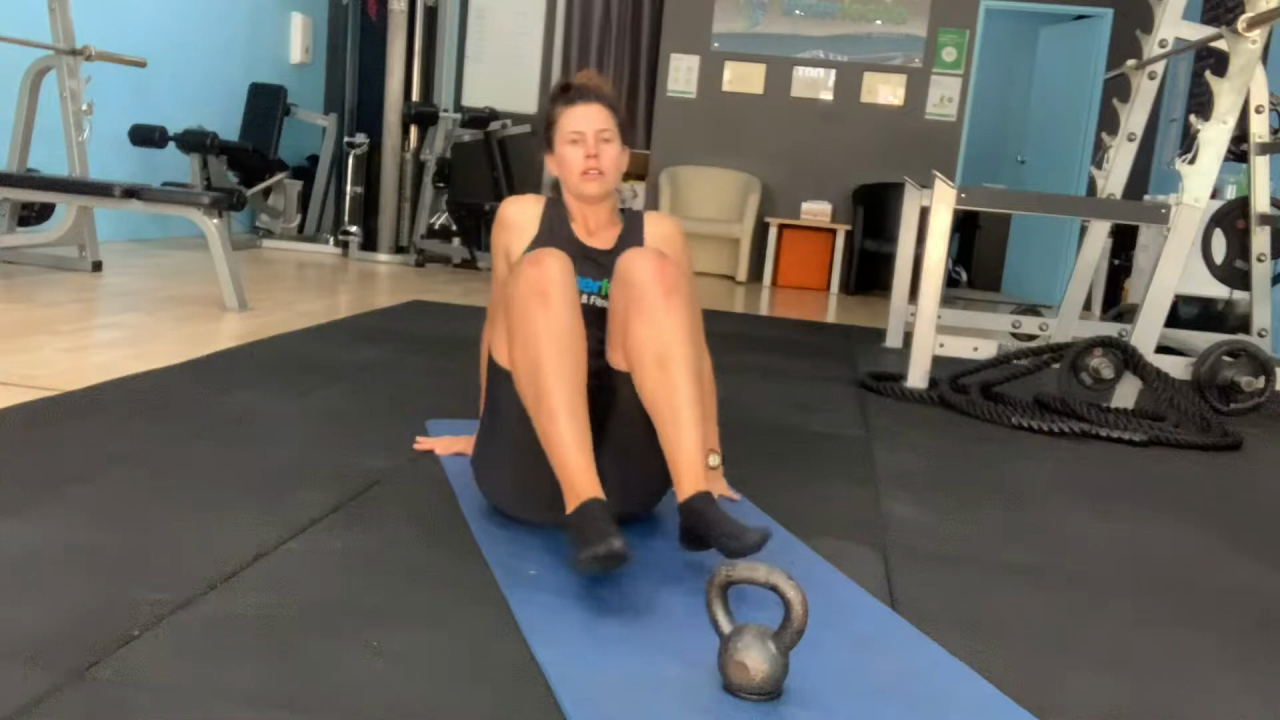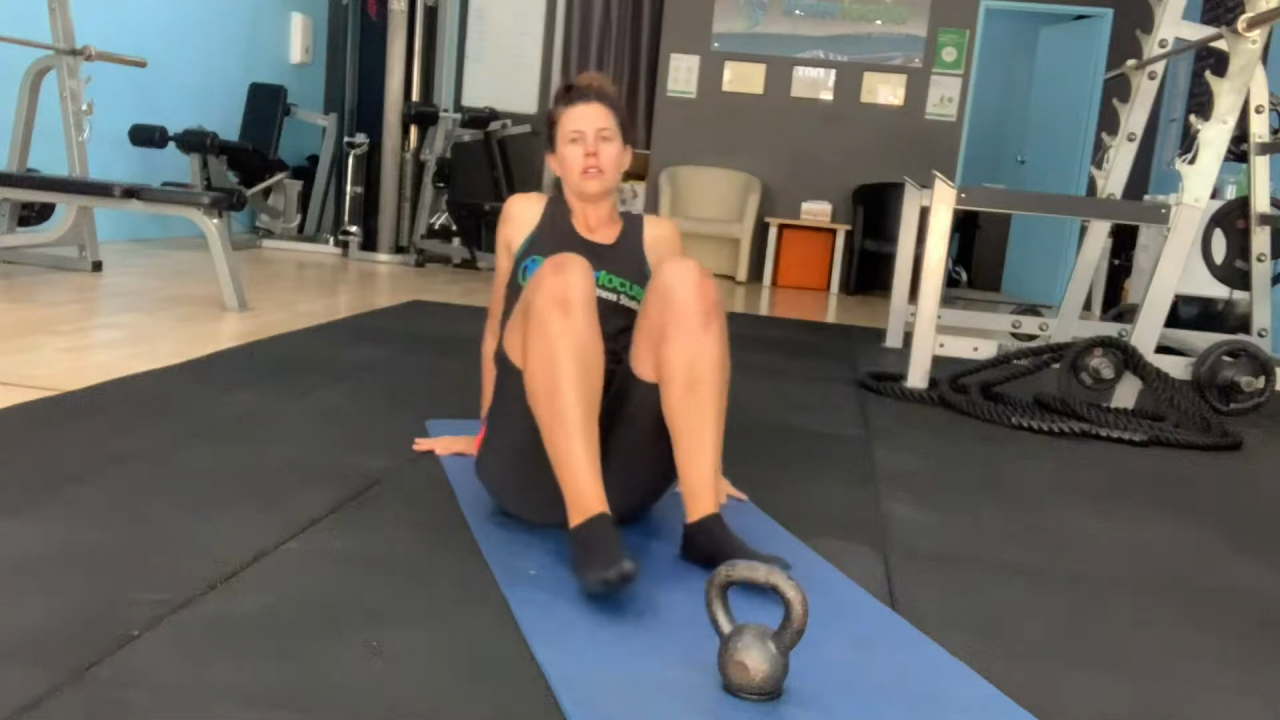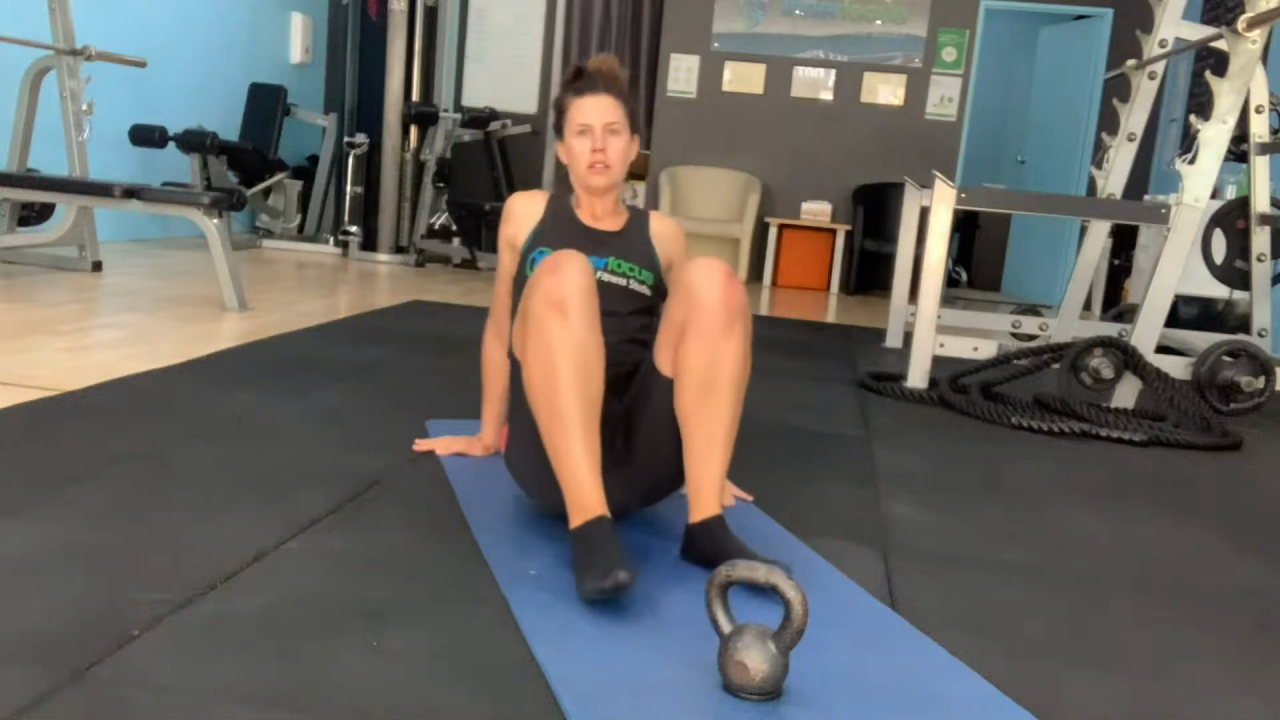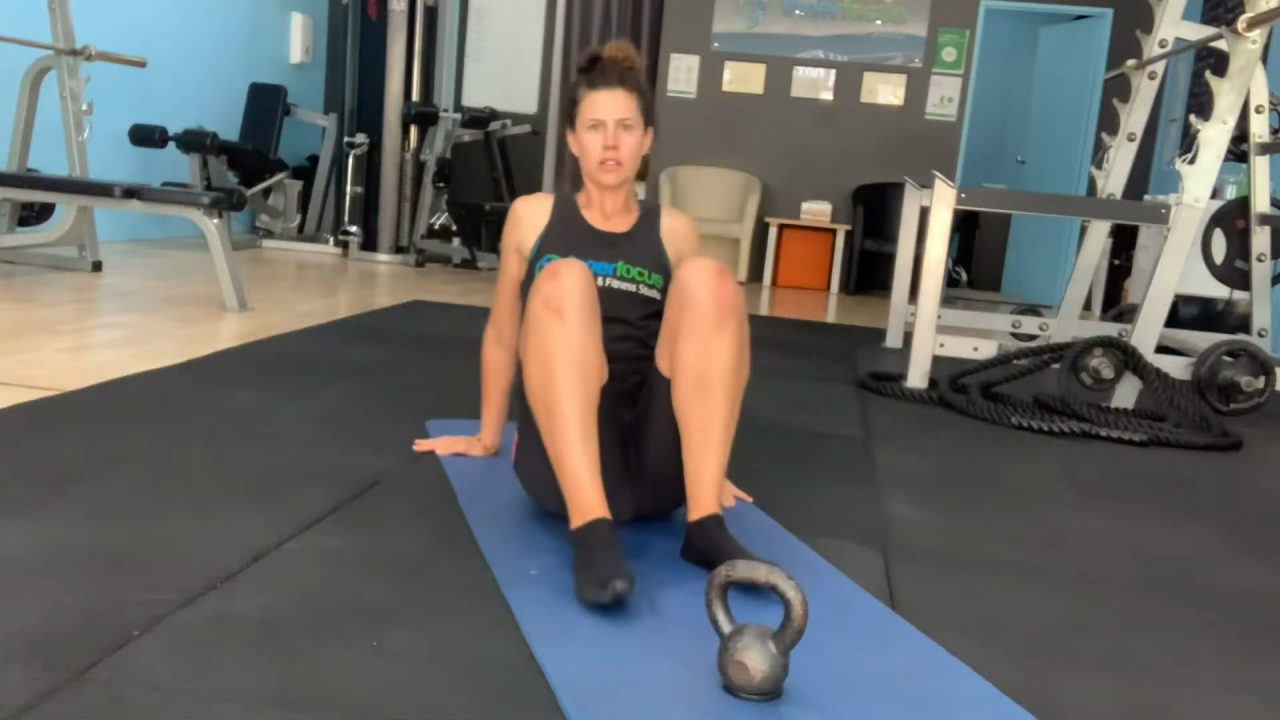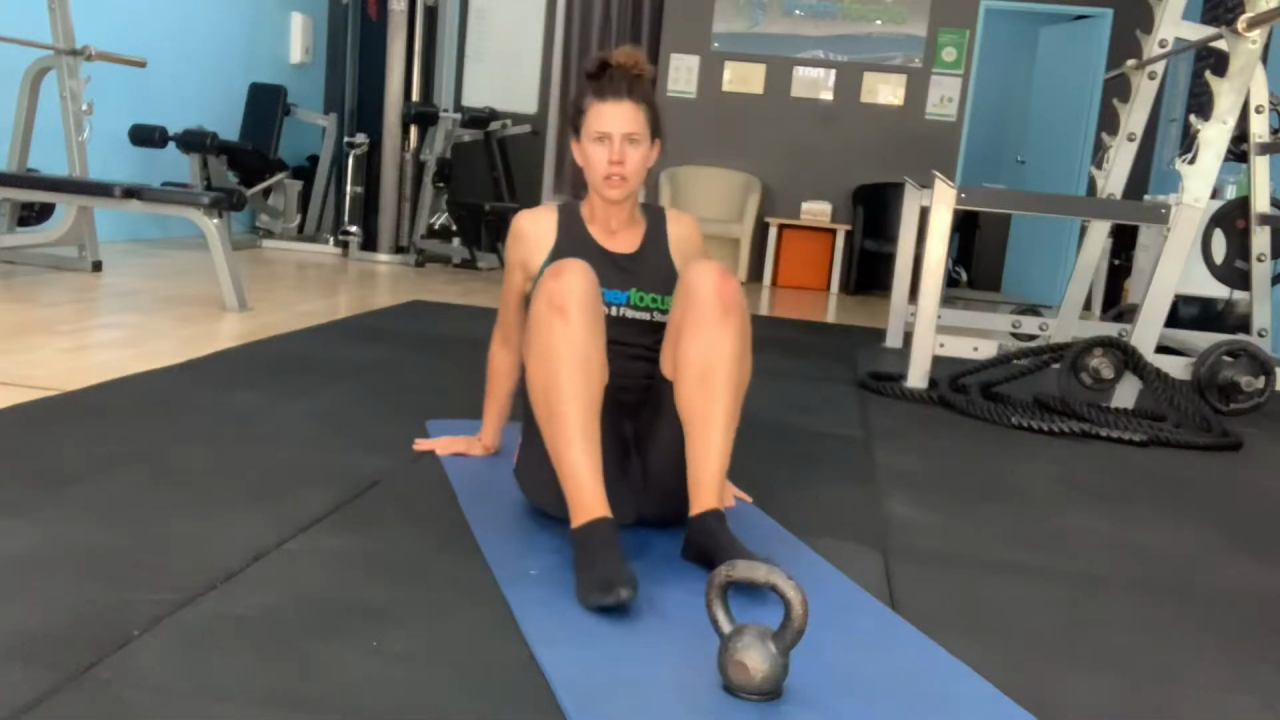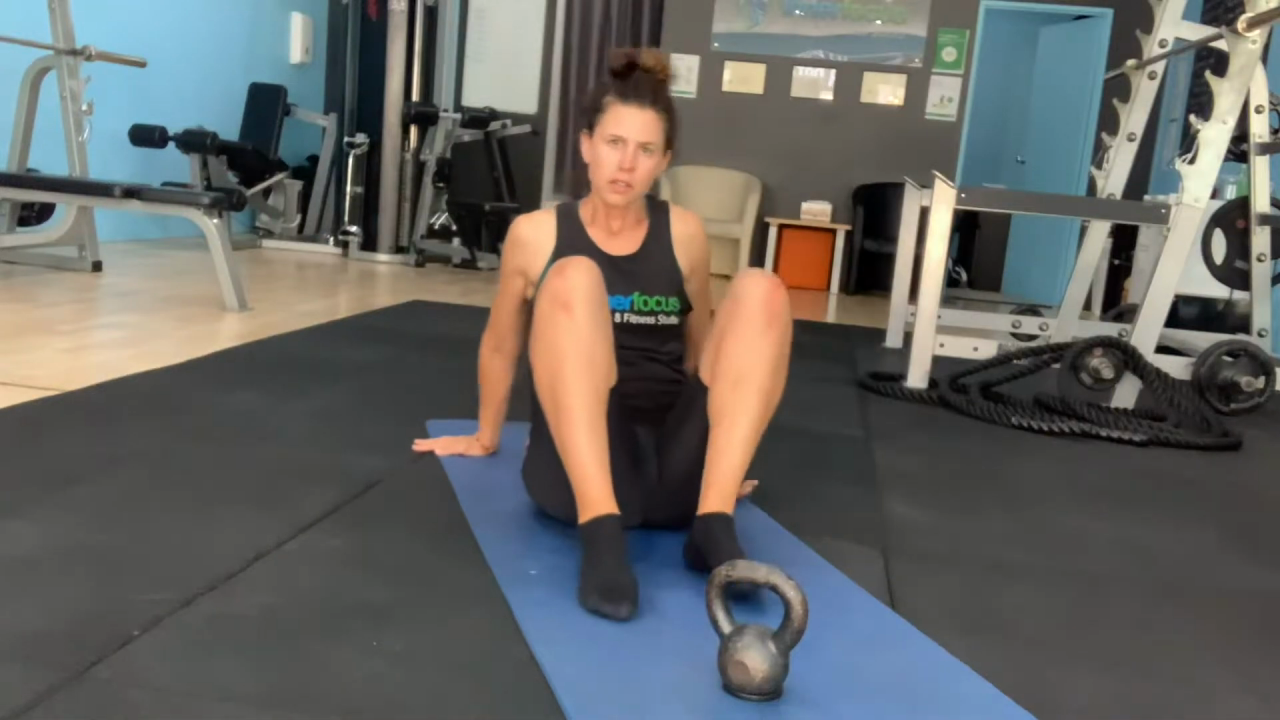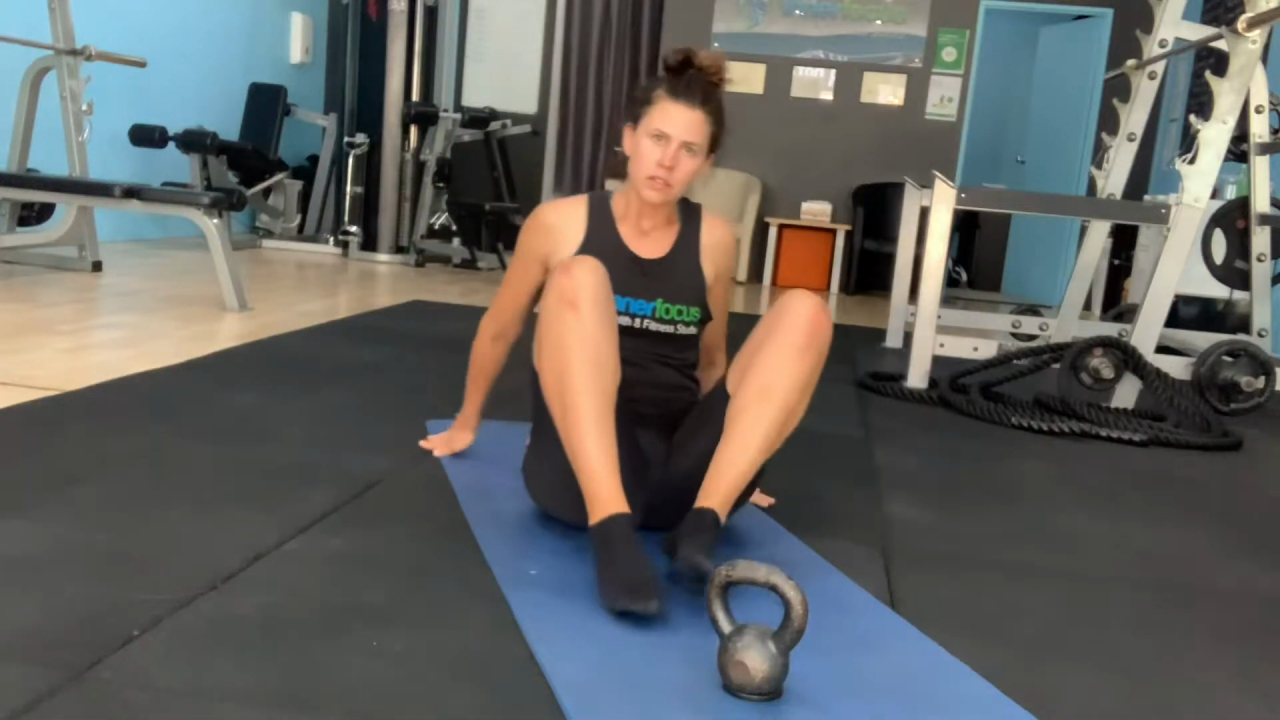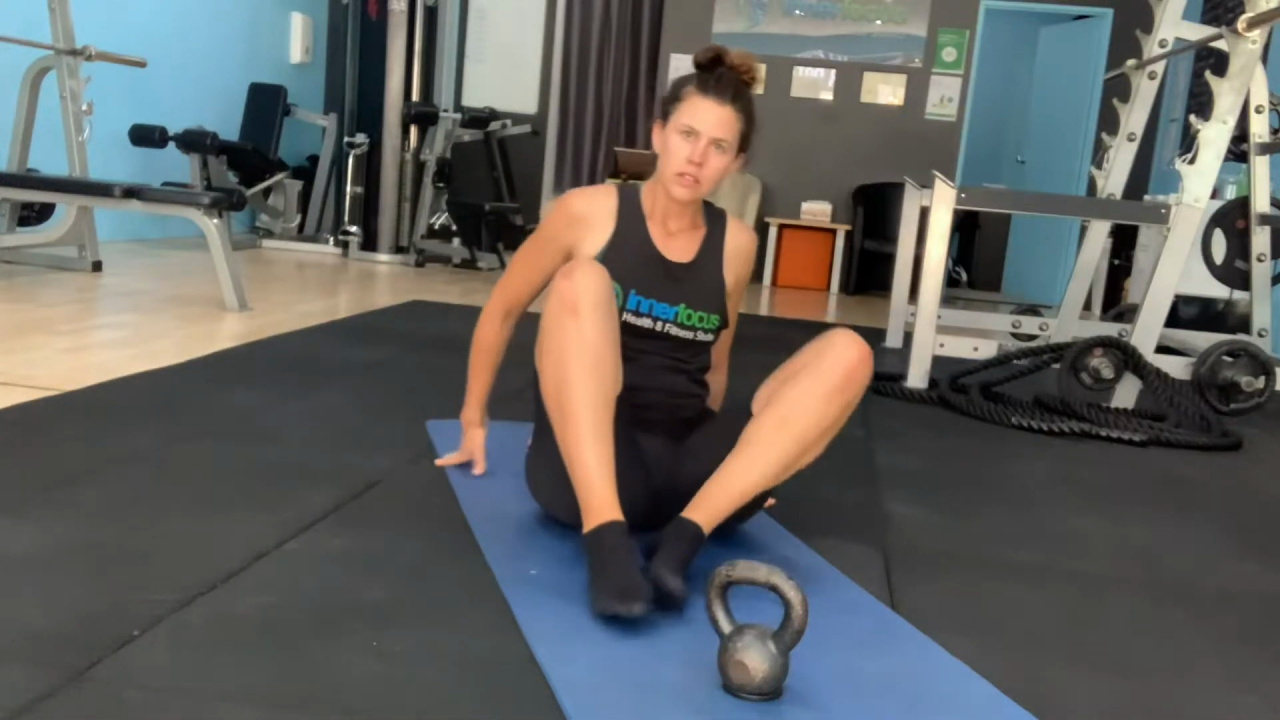
dt=0.2s
person 1, frame 1
left shoulder: (659, 234)
right shoulder: (521, 218)
left elbow: (690, 346)
left wrist: (709, 460)
right wrist: (484, 432)
left hip: (628, 469)
right hip: (530, 467)
left knee: (645, 268)
right knee: (543, 269)
left ankle: (696, 504)
right ankle: (584, 511)
person 1, frame 2
left shoulder: (657, 236)
right shoulder: (524, 215)
left elbow: (693, 344)
left wrist: (707, 467)
right wrist: (486, 433)
left hip: (628, 468)
right hip: (533, 464)
left knee: (686, 280)
right knee: (565, 275)
left ankle: (704, 523)
right ankle: (589, 526)
person 1, frame 3
left shoulder: (662, 233)
right shoulder: (527, 211)
left elbow: (697, 332)
right elbow: (500, 326)
left wrist: (705, 464)
right wrist: (488, 434)
left hip: (644, 459)
right hip: (554, 456)
left knee: (714, 280)
right knee: (563, 273)
left ankle: (706, 524)
right ankle: (588, 525)
person 1, frame 4
left shoulder: (674, 230)
right shoulder: (532, 215)
right elbow: (502, 332)
left wrist: (706, 466)
right wrist: (487, 437)
left hip: (657, 456)
right hip: (567, 454)
left knee: (711, 280)
right knee: (563, 280)
left ankle: (704, 523)
right ankle: (590, 527)
person 1, frame 5
left shoulder: (680, 234)
right shoulder: (536, 230)
right elbow: (508, 342)
left wrist: (708, 465)
right wrist: (488, 437)
left hip: (664, 466)
right hip: (570, 465)
left knee: (713, 280)
right knee: (568, 280)
left ankle: (706, 521)
right ankle: (592, 529)
person 1, frame 6
left shoulder: (685, 233)
right shoulder: (534, 234)
right elbow: (501, 345)
left wrist: (719, 460)
right wrist: (486, 437)
left hip: (676, 467)
right hip: (580, 468)
left knee: (760, 289)
right knee: (575, 277)
left ankle: (713, 524)
right ankle: (599, 528)
person 1, frame 7
left shoulder: (714, 239)
right shoulder: (560, 223)
right elbow: (499, 329)
left wrist: (718, 454)
right wrist: (466, 423)
left hip: (680, 469)
right hip: (581, 469)
left knee: (804, 310)
right knee: (581, 276)
left ankle: (702, 522)
right ankle: (612, 527)
person 1, frame 8
left shoulder: (736, 244)
right shoulder: (587, 212)
right elbow: (501, 310)
right wrist: (473, 420)
left hip: (685, 467)
right hip: (584, 468)
left knee: (847, 354)
right knee: (585, 281)
left ankle: (686, 530)
right ankle: (606, 534)
